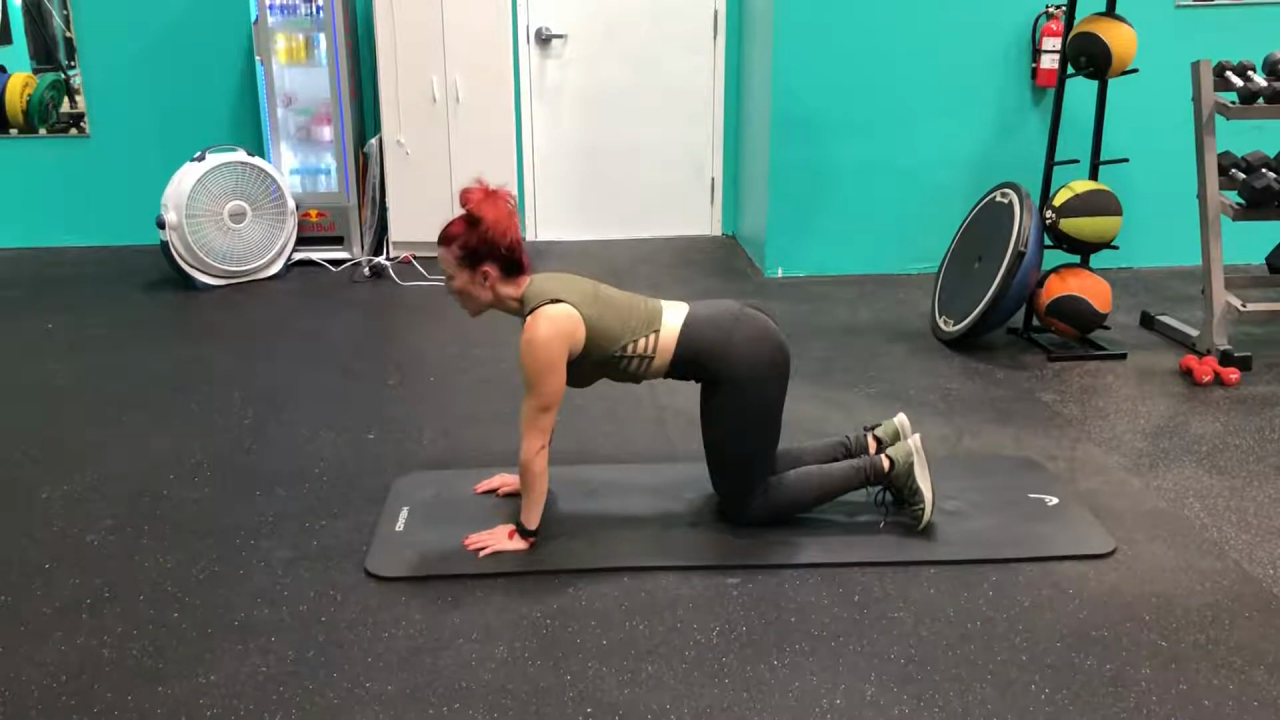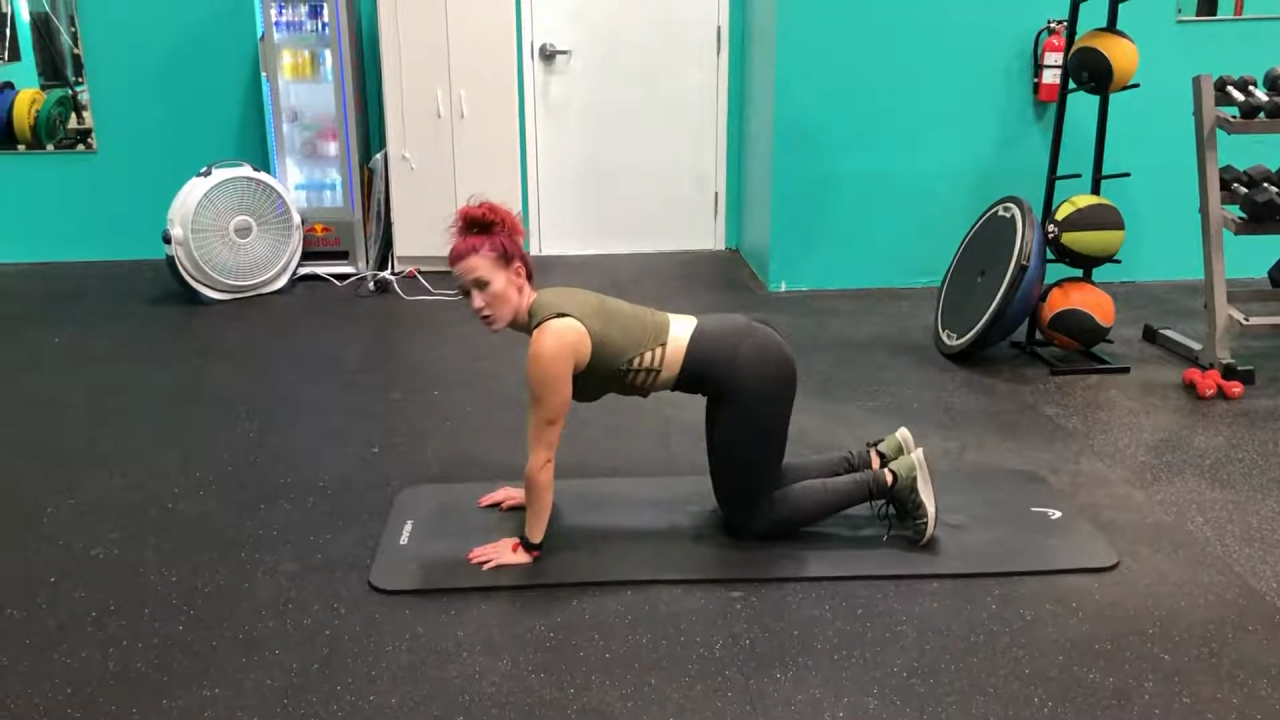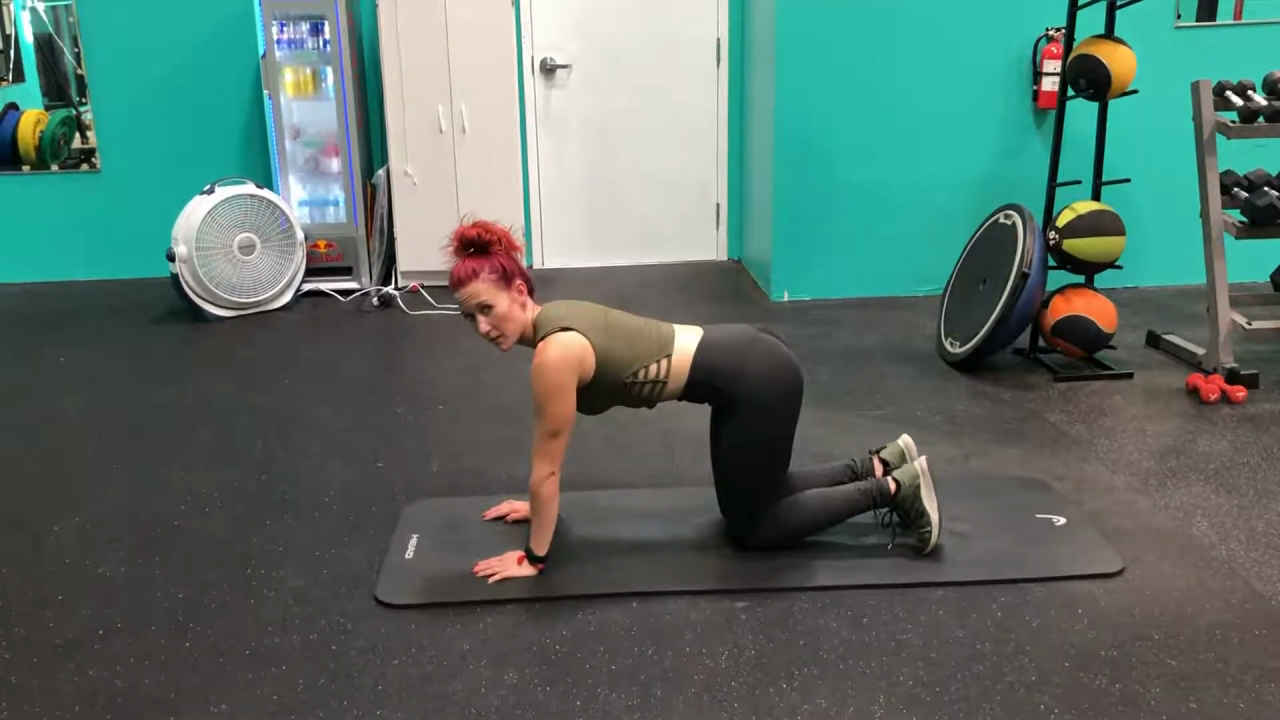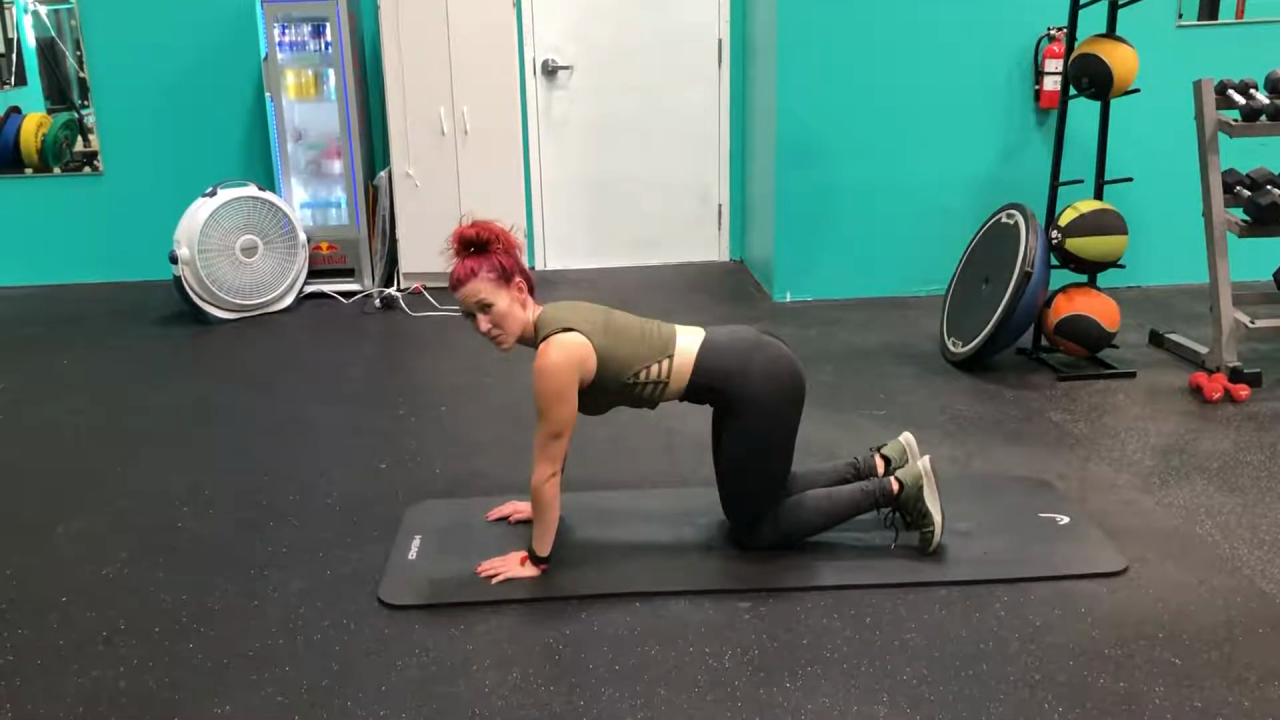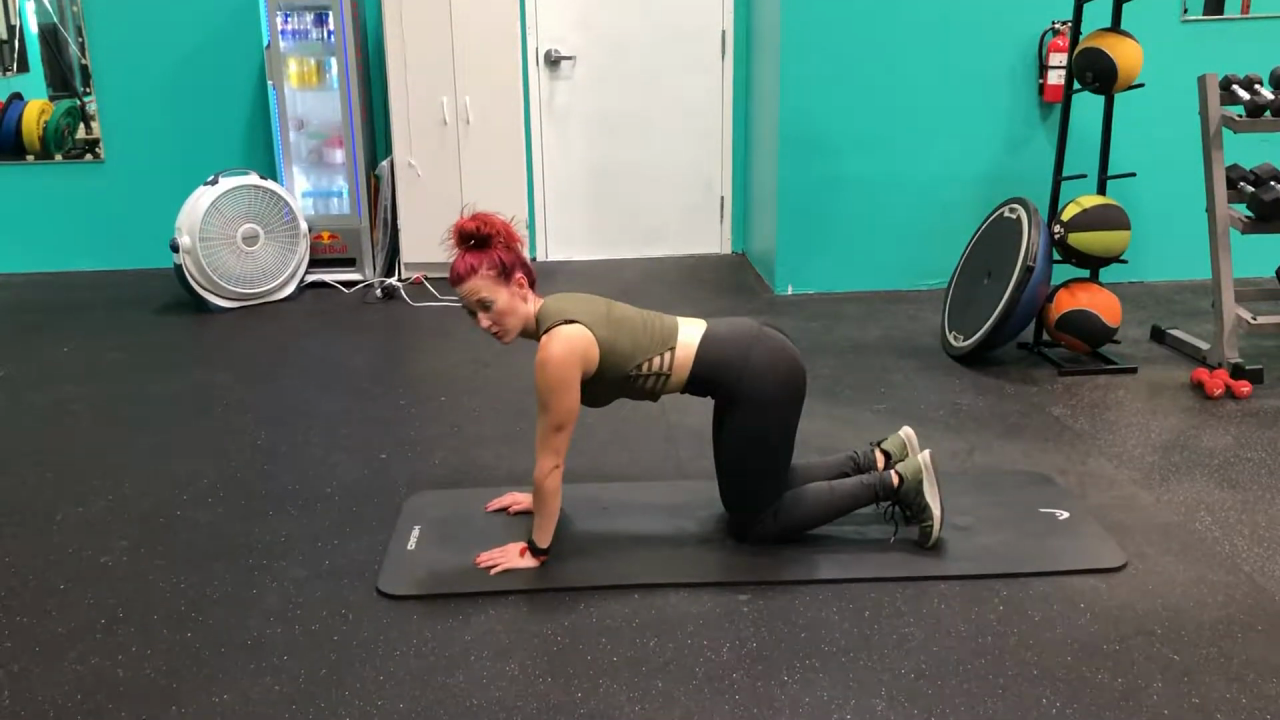
dt=1s
person 1, frame 1
left shoulder: (544, 327)
right shoulder: (540, 291)
left elbow: (537, 437)
left wrist: (525, 532)
right wrist: (529, 476)
left hip: (743, 355)
right hip: (732, 336)
left knee: (745, 503)
right knee: (745, 471)
left ankle: (889, 465)
right ankle: (875, 440)
person 1, frame 2
left shoulder: (551, 339)
right shoulder: (547, 308)
left elbow: (543, 451)
left wrist: (529, 545)
right wrist: (534, 490)
left hip: (750, 369)
right hip: (737, 350)
left knee: (747, 518)
right knee: (747, 485)
left ankle: (890, 479)
right ankle: (878, 455)
person 1, frame 3
left shoulder: (554, 353)
right shoulder: (552, 321)
left elbow: (547, 465)
left wrist: (534, 558)
right wrist: (538, 504)
left hip: (756, 379)
right hip: (742, 361)
left knee: (752, 529)
right knee: (753, 495)
left ankle: (894, 487)
right ankle: (880, 464)
person 1, frame 4
left shoulder: (556, 353)
right shoulder: (553, 321)
left elbow: (548, 465)
right elbow: (556, 451)
left wrist: (536, 558)
right wrist: (540, 505)
left hip: (758, 381)
right hip: (743, 360)
left knee: (754, 528)
right knee: (755, 494)
left ankle: (898, 486)
right ankle: (882, 462)
person 1, frame 5
left shoulder: (558, 346)
right shoulder: (556, 313)
left elbow: (550, 458)
left wrist: (536, 550)
right wrist: (541, 497)
left hip: (760, 373)
right hip: (745, 353)
left knee: (755, 522)
right knee: (751, 490)
left ankle: (897, 481)
right ankle: (882, 456)
